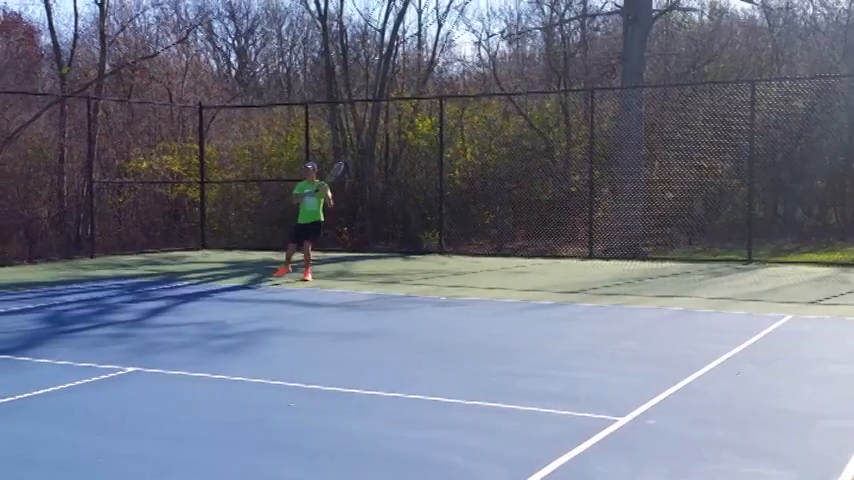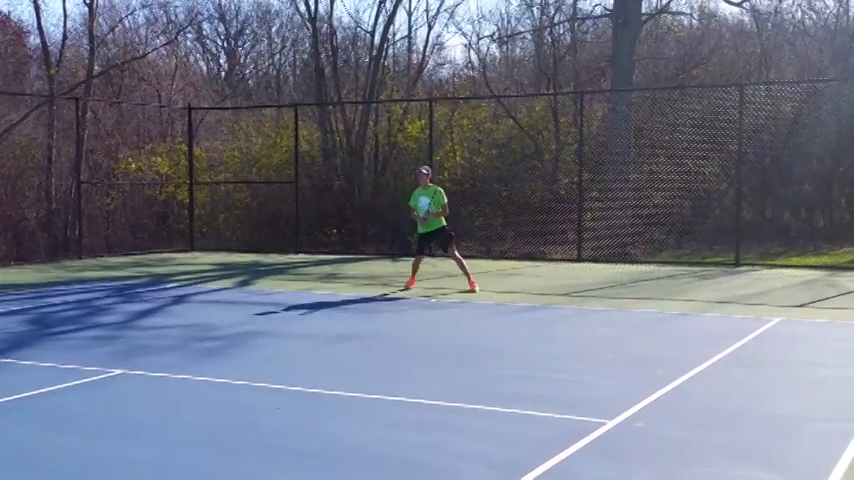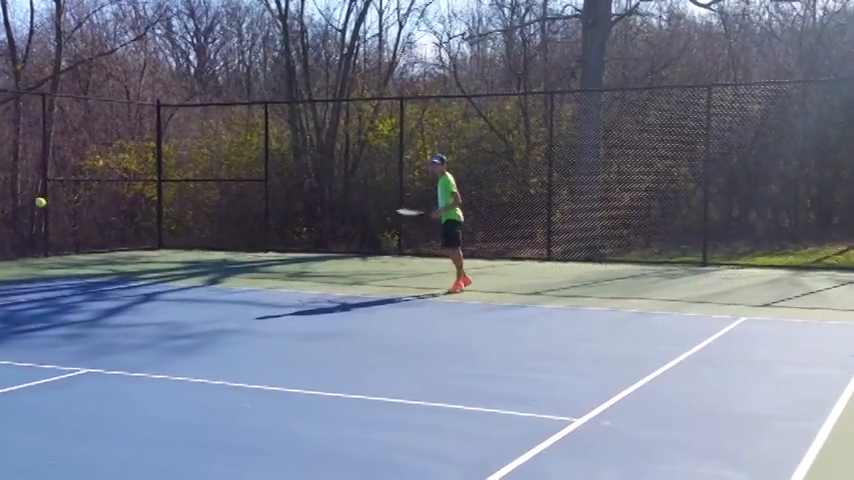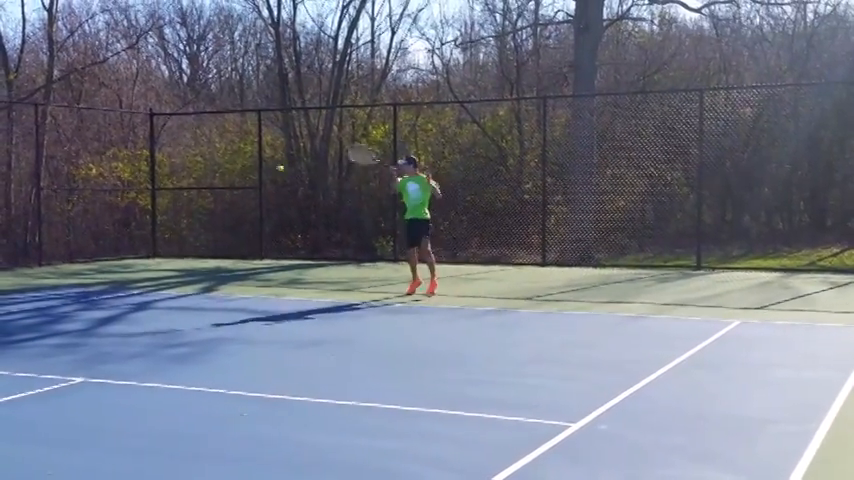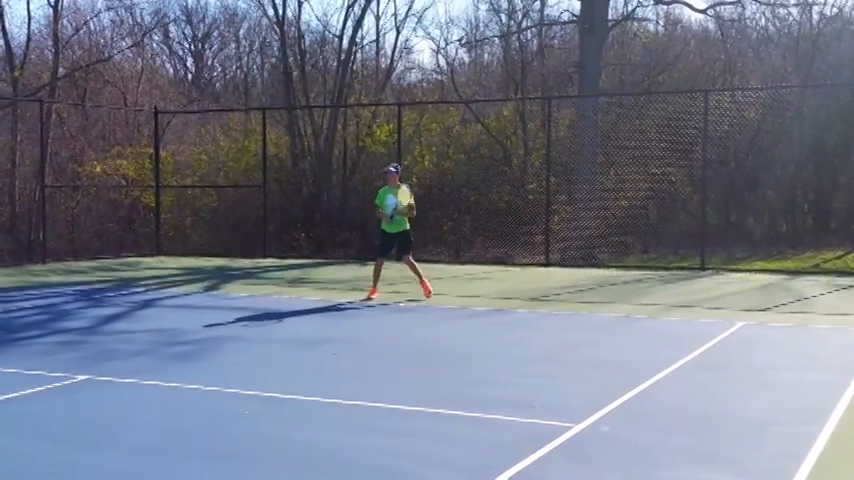
dt=1s
person 1, frame 1
left shoulder: (322, 186)
right shoulder: (301, 185)
left elbow: (330, 205)
right elbow: (294, 199)
left wrist: (325, 193)
right wrist: (307, 194)
left hip: (315, 221)
right hip: (301, 221)
left knee: (306, 245)
right knee: (292, 246)
left ankle: (307, 270)
right ankle: (286, 267)
person 1, frame 2
left shoulder: (438, 191)
right shoulder: (416, 193)
left elbow: (445, 212)
right elbow: (413, 212)
left wrist: (432, 215)
right wrist: (418, 218)
left hip: (440, 227)
right hip: (423, 230)
left knee: (453, 254)
right knee: (418, 257)
left ankle: (471, 281)
right ankle: (412, 279)
person 1, frame 3
left shoulder: (447, 179)
right shoulder: (442, 179)
left elbow: (457, 201)
left wrist: (441, 210)
right wrist: (439, 211)
left hip: (452, 219)
right hip: (447, 219)
left knee: (454, 250)
right knee: (451, 251)
left ankle: (460, 280)
right ankle: (463, 278)
person 1, frame 4
left shoulder: (425, 179)
right shoulder: (404, 180)
left elbow: (438, 196)
right elbow: (396, 188)
left wrist: (432, 185)
right wrist: (394, 175)
left hip: (423, 218)
right hip: (410, 219)
left knee: (425, 248)
right knee: (411, 251)
left ankle: (433, 279)
right ankle: (415, 280)
person 1, frame 5
right shoulder: (382, 191)
left elbow: (412, 213)
right elbow: (377, 211)
left wrist: (399, 213)
right wrist: (383, 216)
left hip: (402, 231)
right hip: (386, 231)
left knee: (407, 259)
right knee: (379, 260)
left ankle: (424, 283)
right ankle: (374, 289)
